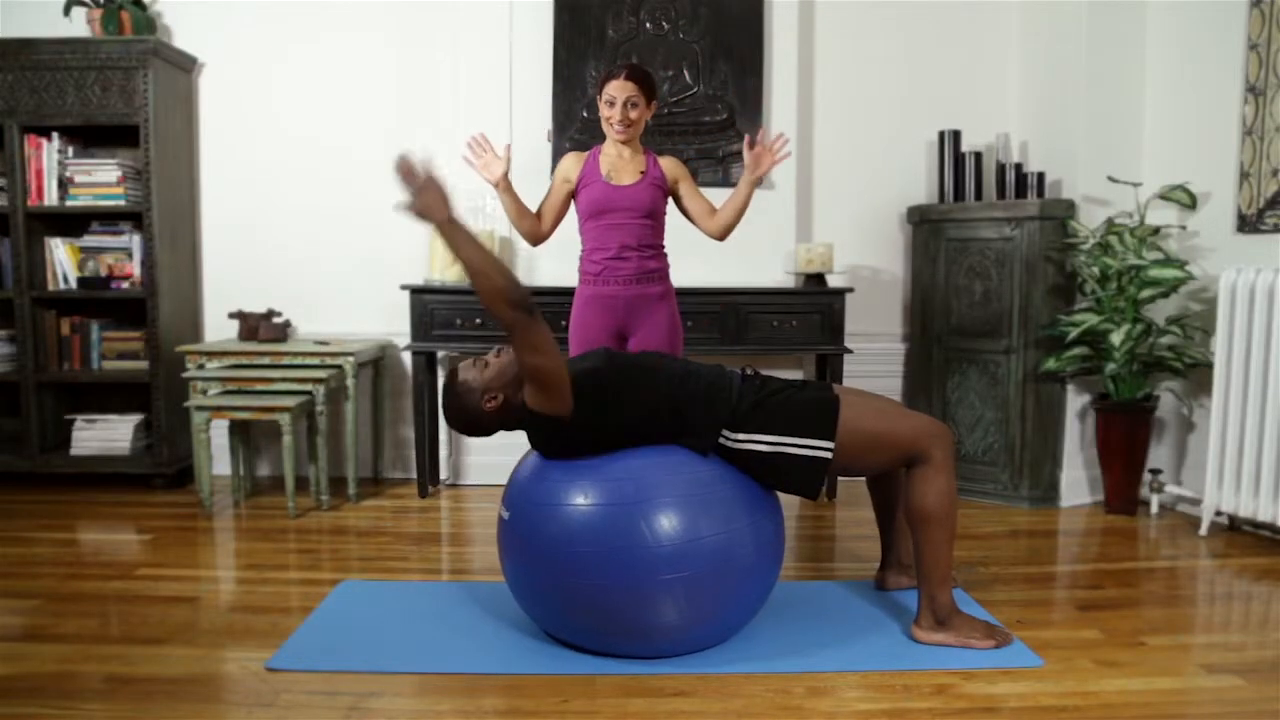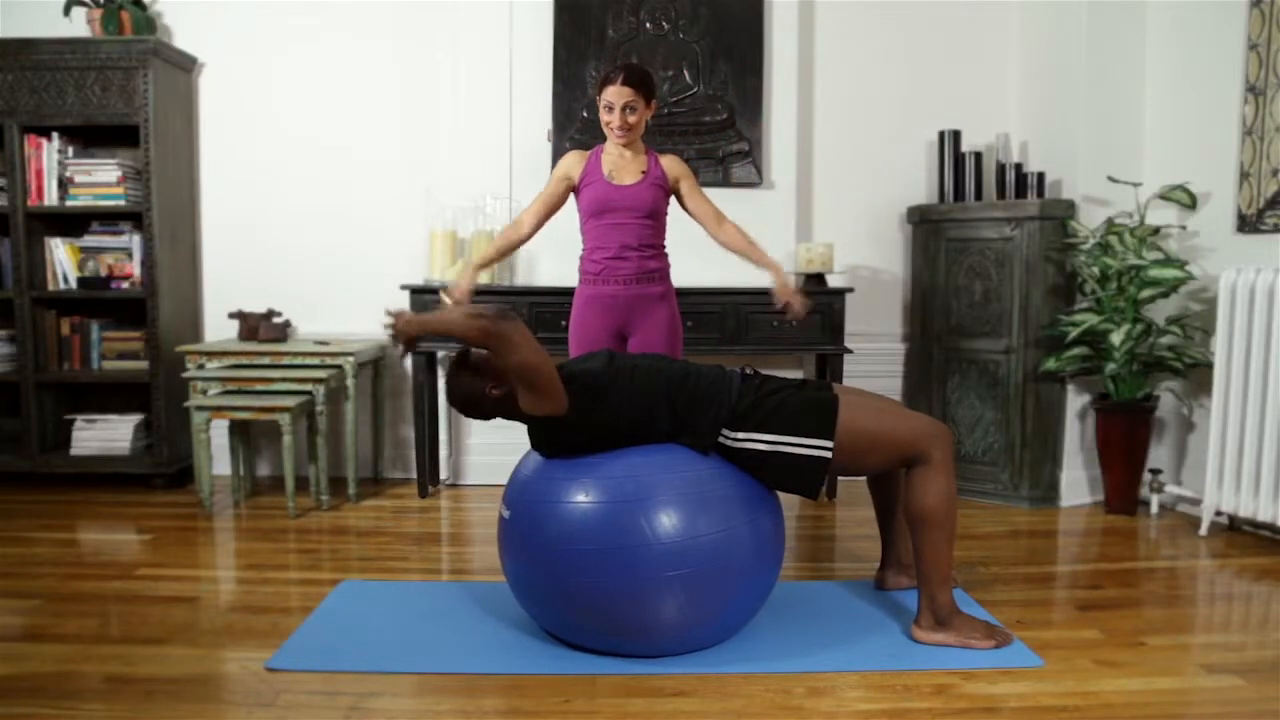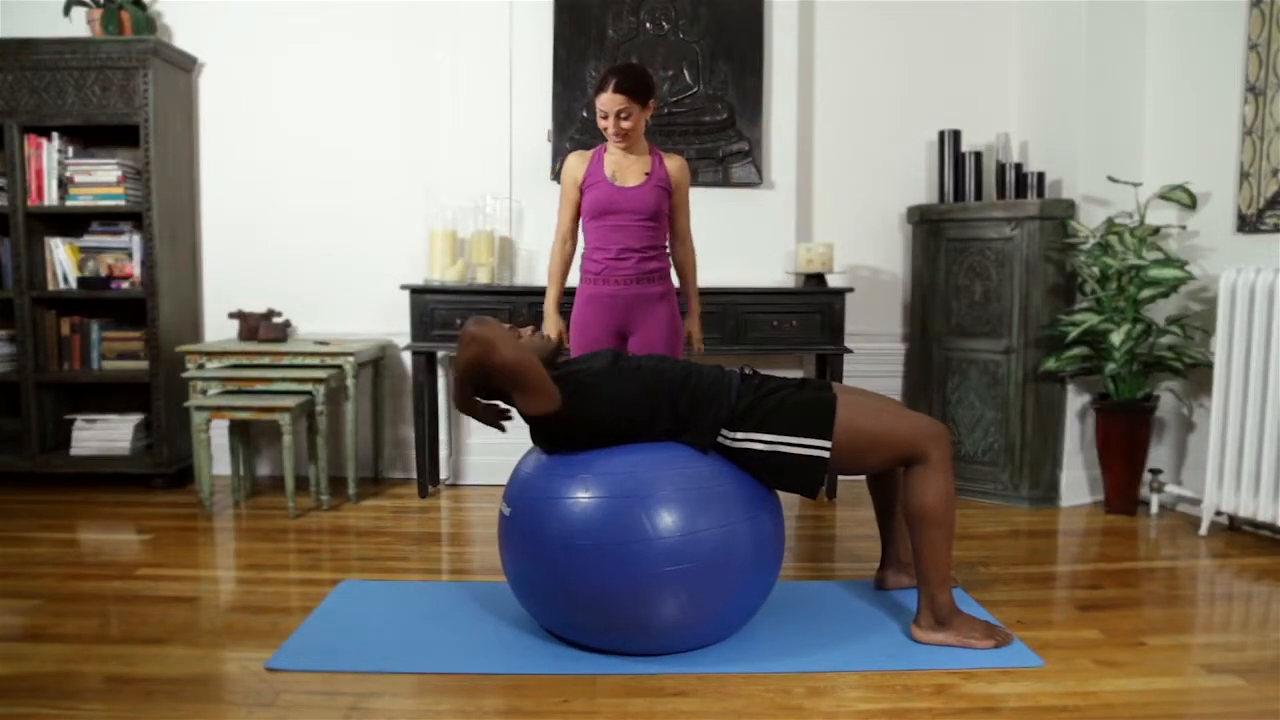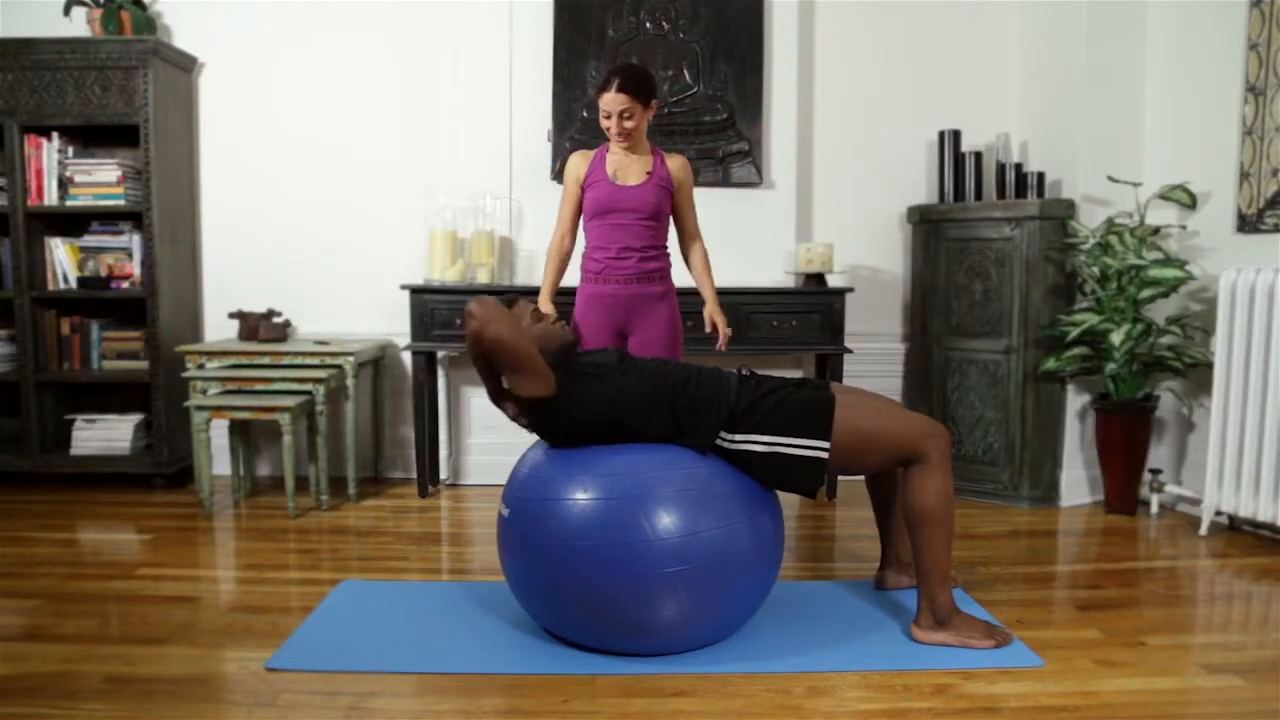
dt=0.4s
person 1, frame 1
left shoulder: (553, 402)
right shoulder: (547, 411)
right elbow: (517, 306)
right wrist: (443, 219)
left hip: (736, 399)
right hip: (738, 424)
left knee: (895, 437)
right knee: (930, 440)
left ankle: (897, 565)
right ankle: (938, 616)
person 1, frame 2
left shoulder: (557, 397)
right shoulder: (550, 414)
right elbow: (498, 320)
right wrist: (420, 322)
left hip: (740, 394)
right hip: (742, 424)
left knee: (896, 431)
right knee: (930, 442)
left ankle: (898, 564)
right ankle: (938, 615)
person 1, frame 3
left shoulder: (561, 386)
right shoulder: (552, 414)
right elbow: (483, 336)
right wrist: (463, 392)
left hip: (740, 393)
right hip: (740, 420)
left knee: (897, 424)
right knee: (929, 440)
left ankle: (897, 562)
right ankle: (938, 616)
person 1, frame 4
left shoulder: (563, 376)
right shoulder: (553, 401)
right elbow: (483, 316)
right wrist: (496, 387)
left hip: (740, 395)
right hip: (741, 423)
left knee: (893, 425)
right knee: (928, 441)
left ankle: (897, 562)
right ankle: (938, 616)
person 2, frame 1
left shoulder: (667, 168)
right shoulder: (575, 165)
left elbow: (716, 226)
right elbow: (535, 232)
left wrist: (749, 178)
right wrist: (502, 184)
left hip: (654, 304)
right hip: (594, 304)
person 2, frame 2
left shoulder: (669, 167)
right shoulder: (576, 163)
left elbow: (717, 224)
right elbow: (527, 223)
left wrist: (774, 269)
right wrist: (474, 266)
left hip: (654, 303)
right hip: (594, 303)
person 2, frame 3
left shoulder: (672, 168)
right shoulder: (579, 164)
left elbow: (681, 242)
right elbow: (565, 239)
left wrist: (692, 311)
right wrist: (551, 308)
left hip: (655, 303)
right hip: (595, 303)
person 2, frame 4
left shoulder: (674, 168)
right shoulder: (581, 164)
left elbow: (691, 240)
right elbow: (564, 237)
left wrist: (711, 302)
right wrist: (545, 297)
left hip: (655, 302)
right hip: (596, 302)
